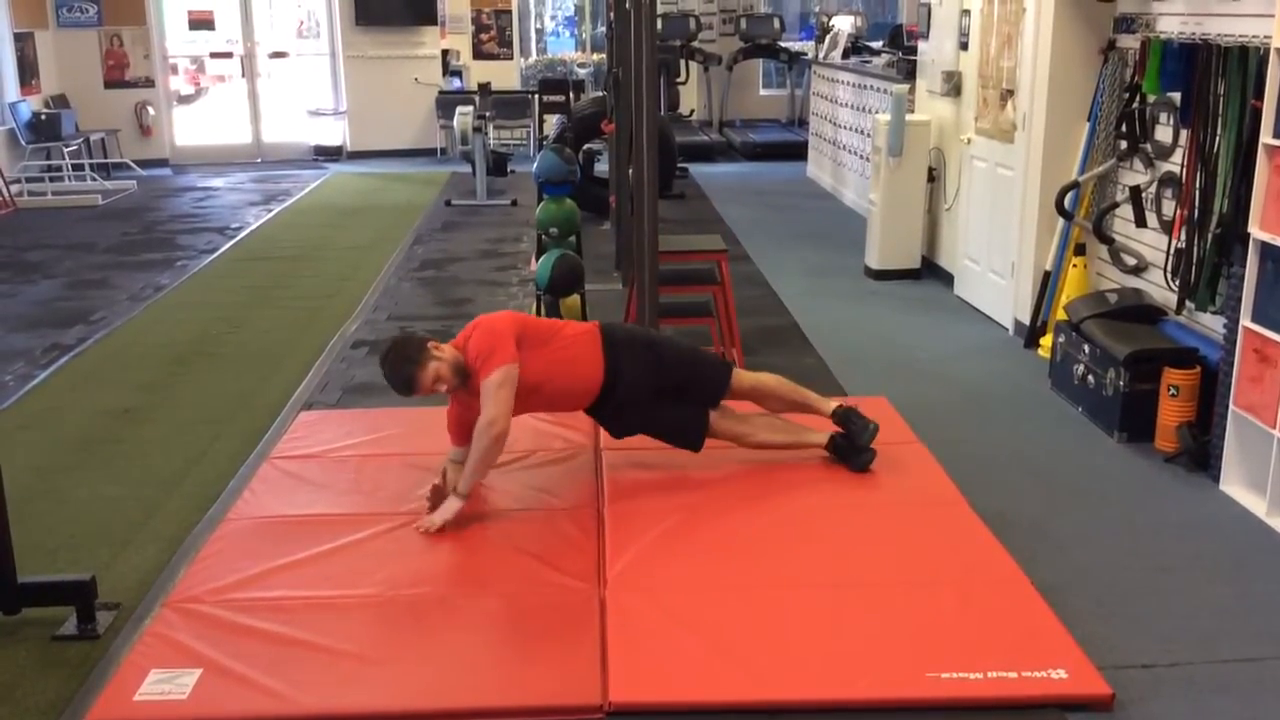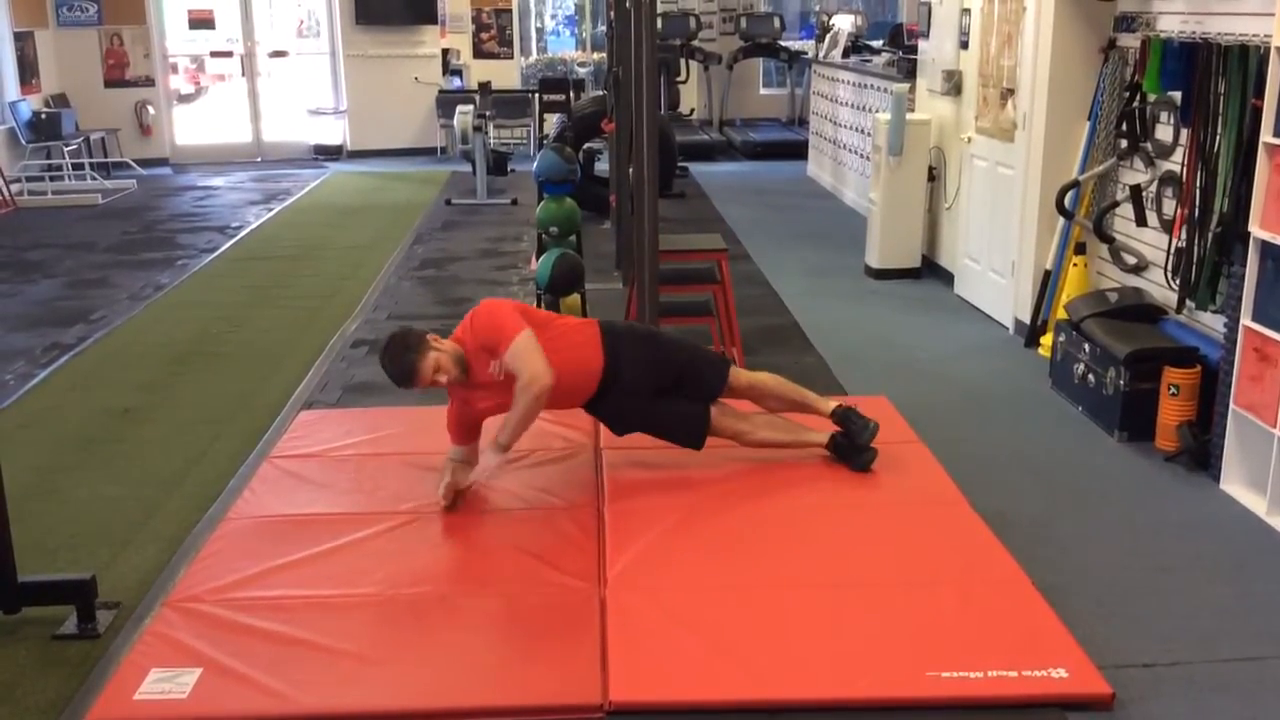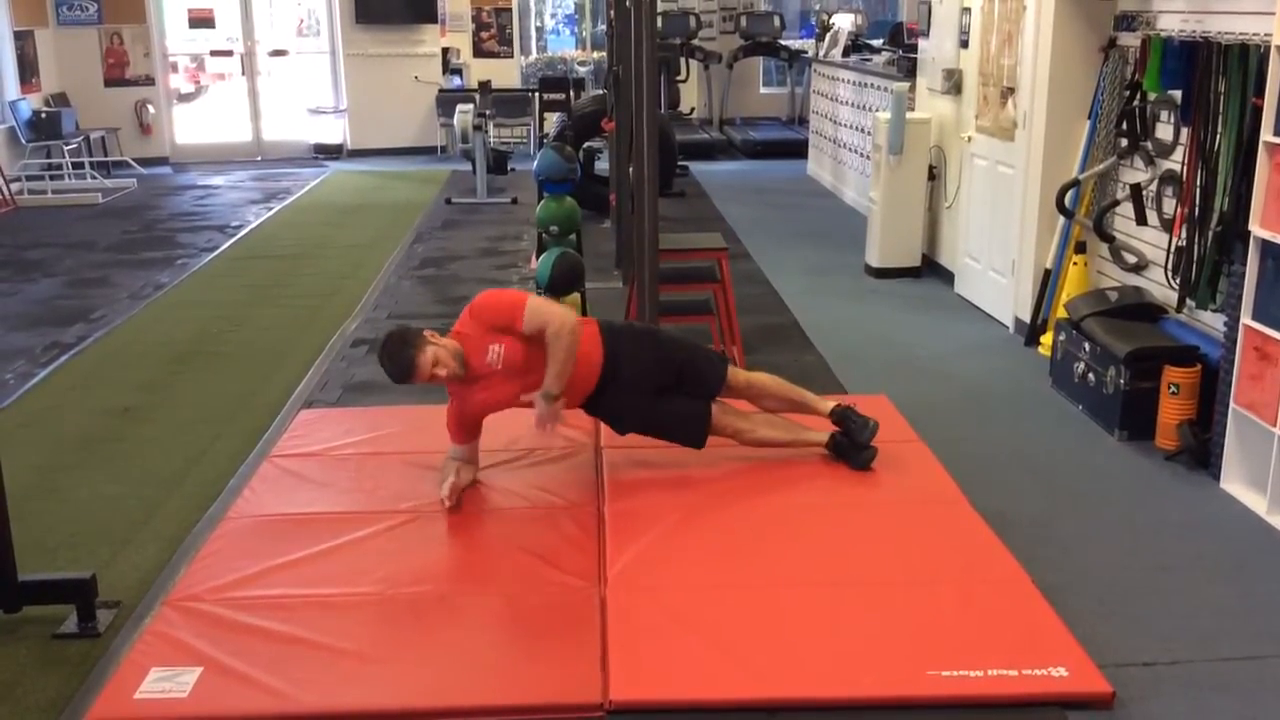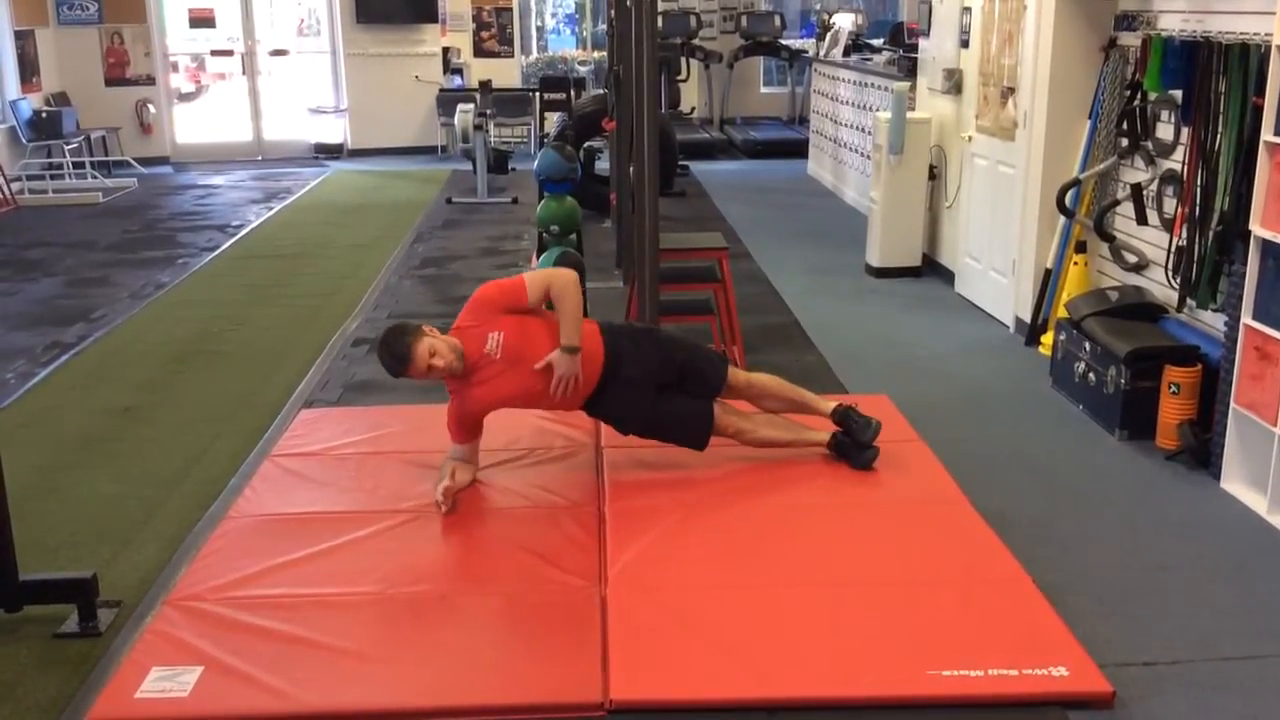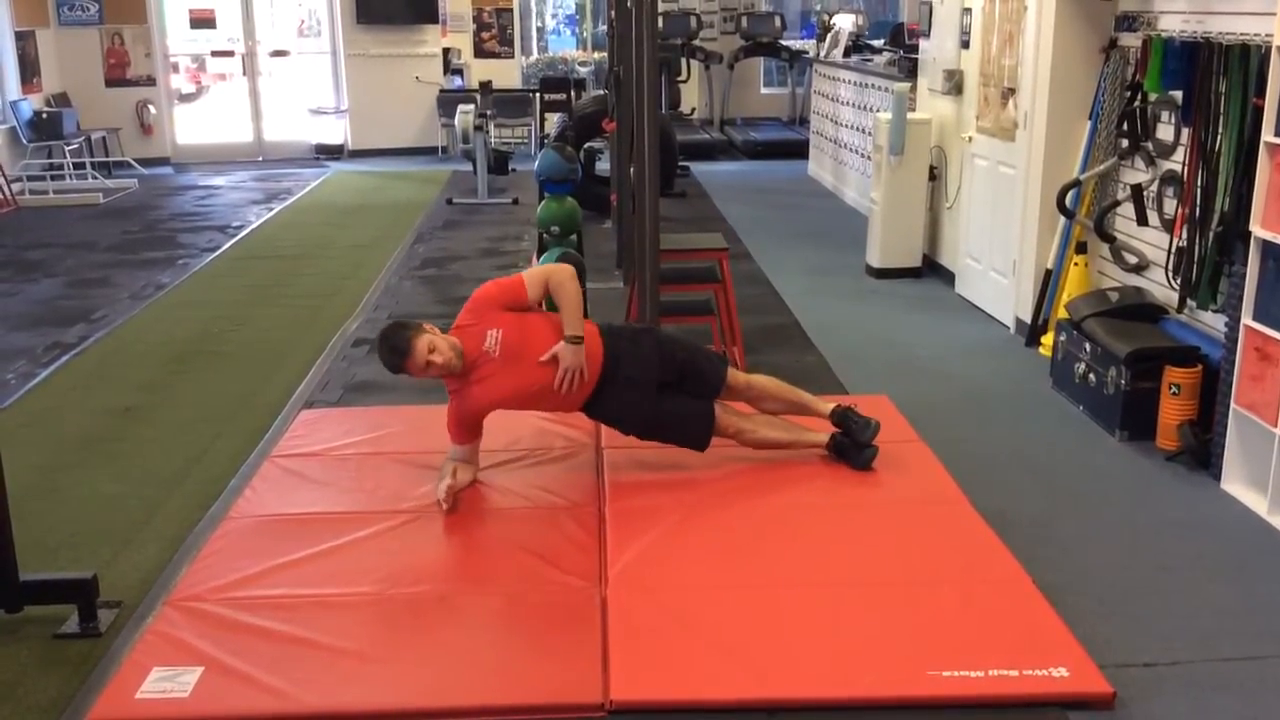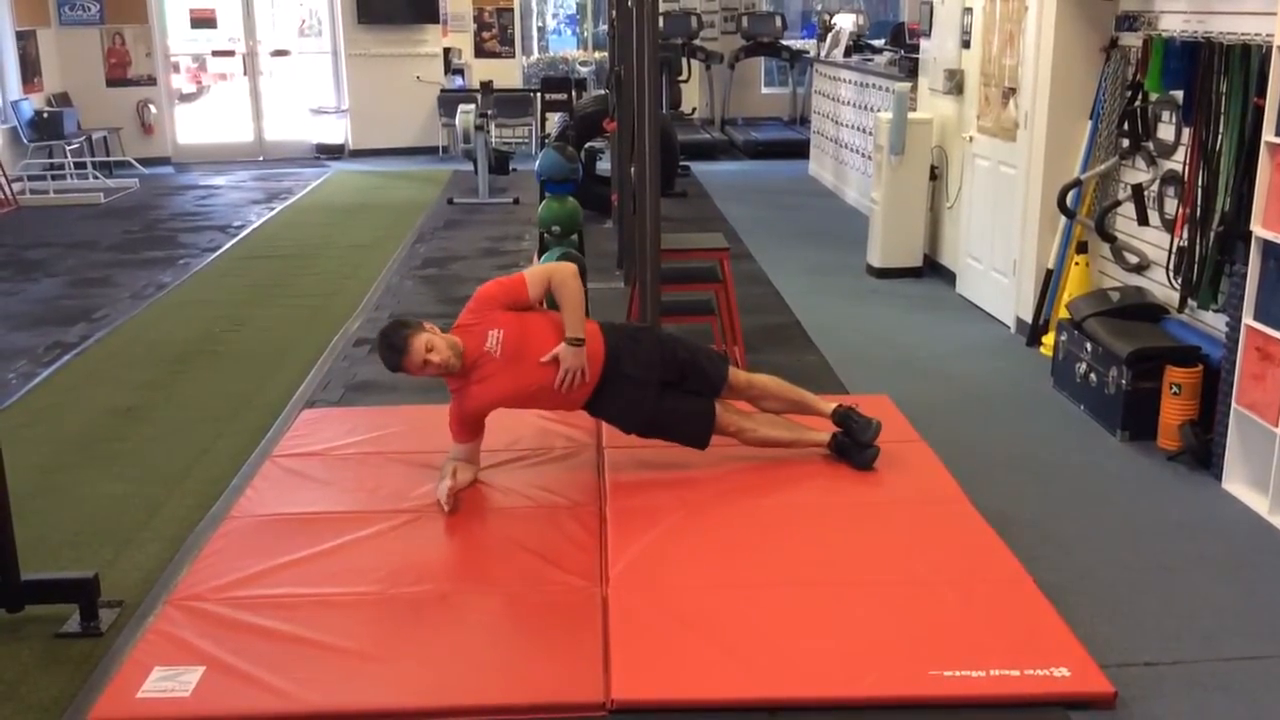
dt=0.2s
person 1, frame 1
left shoulder: (485, 334)
right shoulder: (460, 405)
left elbow: (495, 424)
right elbow: (460, 459)
left wrist: (460, 496)
right wrist: (445, 488)
left hip: (619, 355)
right hip: (609, 405)
left knee: (738, 383)
right knee: (725, 427)
left ankle: (833, 410)
right ankle: (830, 443)
person 1, frame 2
left shoulder: (483, 321)
right shoulder: (463, 403)
left elbow: (539, 380)
right elbow: (462, 458)
left wrist: (500, 448)
right wrist: (452, 480)
left hip: (618, 351)
right hip: (608, 400)
left knee: (739, 382)
right knee: (727, 424)
left ankle: (832, 410)
right ankle: (830, 441)
person 1, frame 3
left shoulder: (481, 313)
right shoulder: (465, 402)
left elbow: (564, 322)
right elbow: (464, 457)
left wrist: (552, 393)
right wrist: (453, 479)
left hip: (617, 351)
right hip: (608, 399)
left knee: (738, 382)
right knee: (726, 423)
left ankle: (831, 409)
right ankle: (829, 441)
person 1, frame 4
left shoulder: (481, 306)
right shoulder: (465, 401)
left elbow: (564, 279)
right elbow: (463, 456)
left wrist: (570, 348)
right wrist: (450, 480)
left hip: (617, 350)
right hip: (610, 399)
left knee: (739, 383)
right knee: (730, 424)
left ankle: (834, 409)
right ankle: (830, 441)
person 1, frame 5
left shoulder: (480, 307)
right shoulder: (465, 401)
left elbow: (561, 274)
right elbow: (464, 458)
left wrist: (574, 339)
right wrist: (451, 479)
left hip: (617, 351)
right hip: (611, 400)
left knee: (739, 384)
right knee: (730, 425)
left ankle: (832, 411)
right ankle: (830, 443)
person 1, frame 6
left shoulder: (482, 305)
right shoulder: (466, 400)
left elbow: (563, 272)
right elbow: (465, 457)
left wrist: (576, 340)
right wrist: (451, 480)
left hip: (619, 350)
right hip: (613, 397)
left knee: (740, 383)
right knee: (730, 422)
left ankle: (834, 411)
right ankle: (832, 442)
